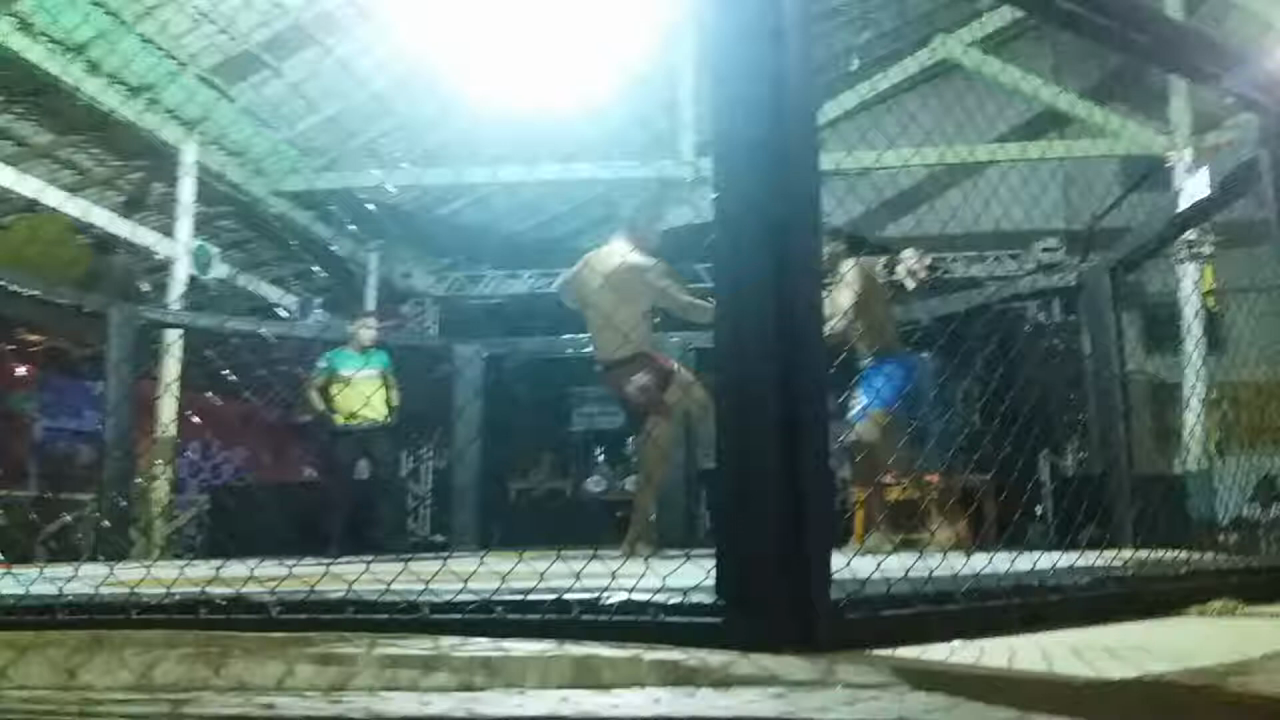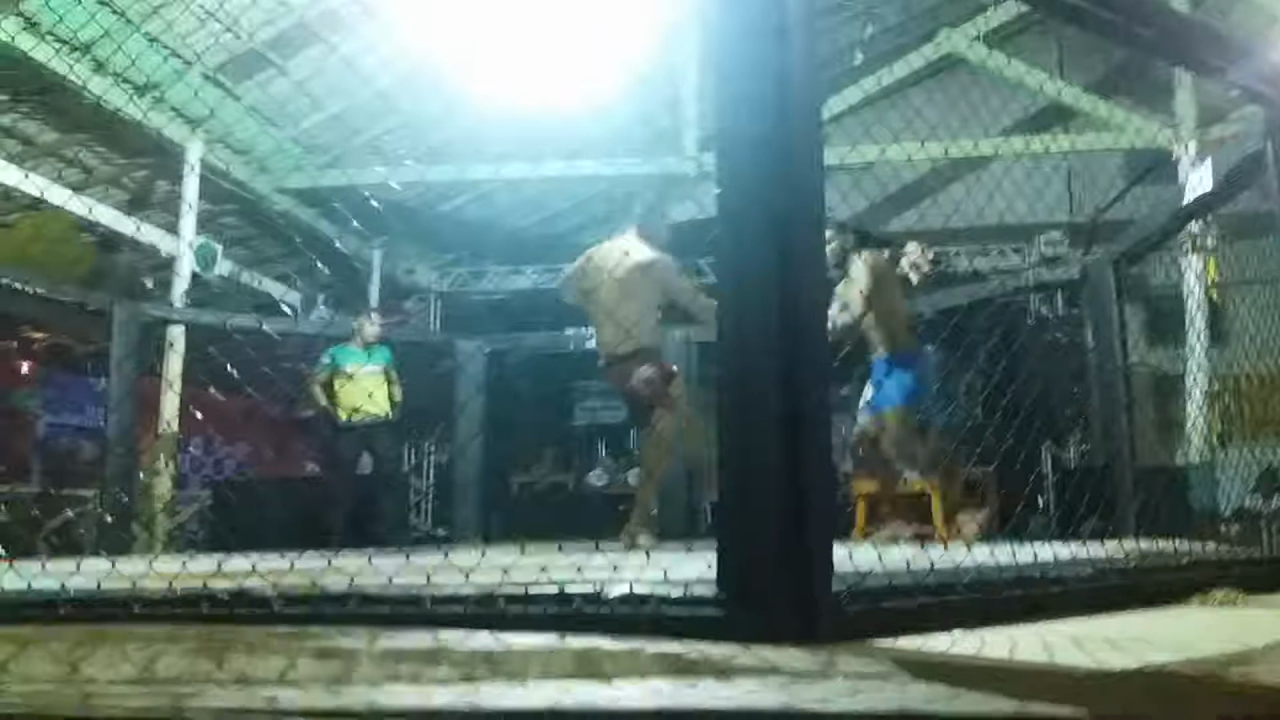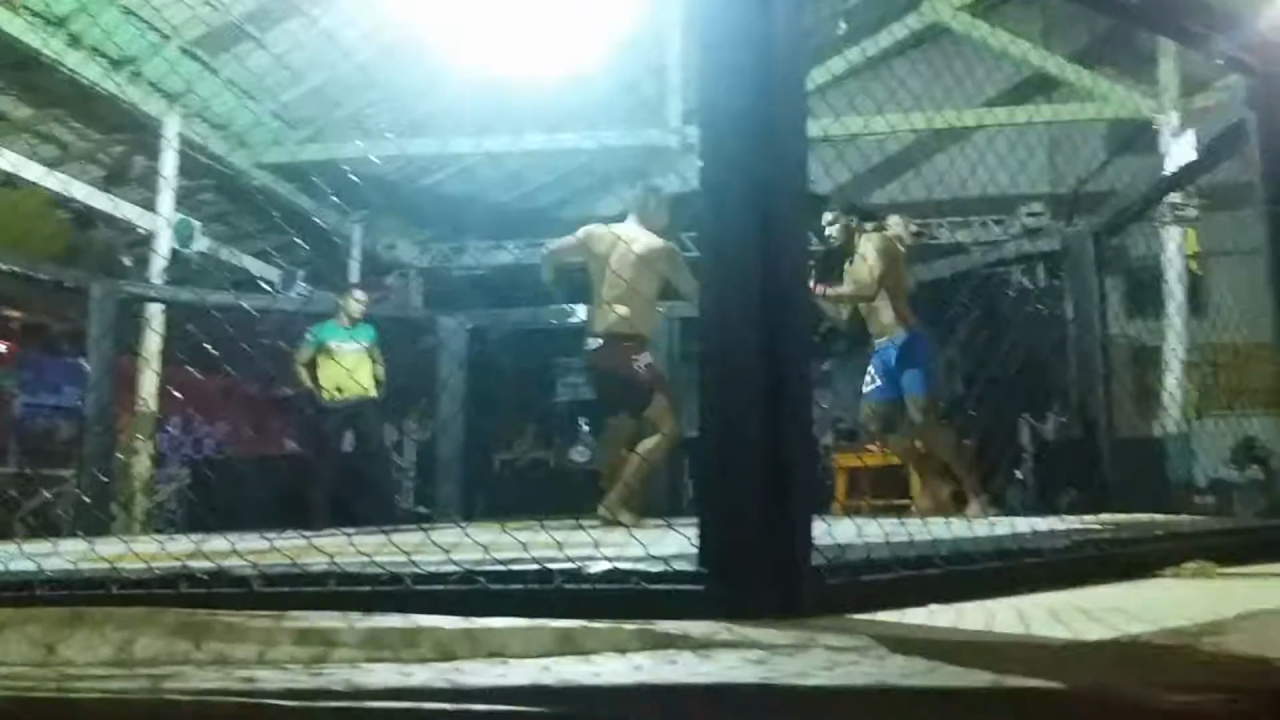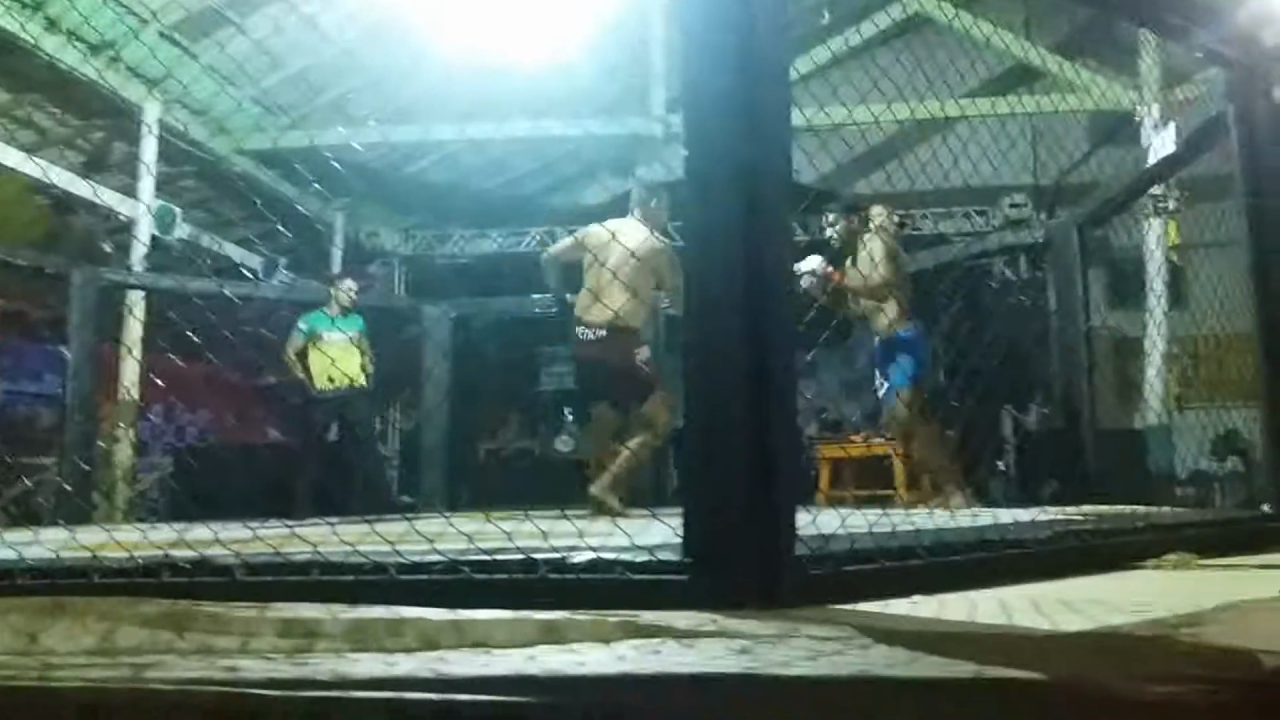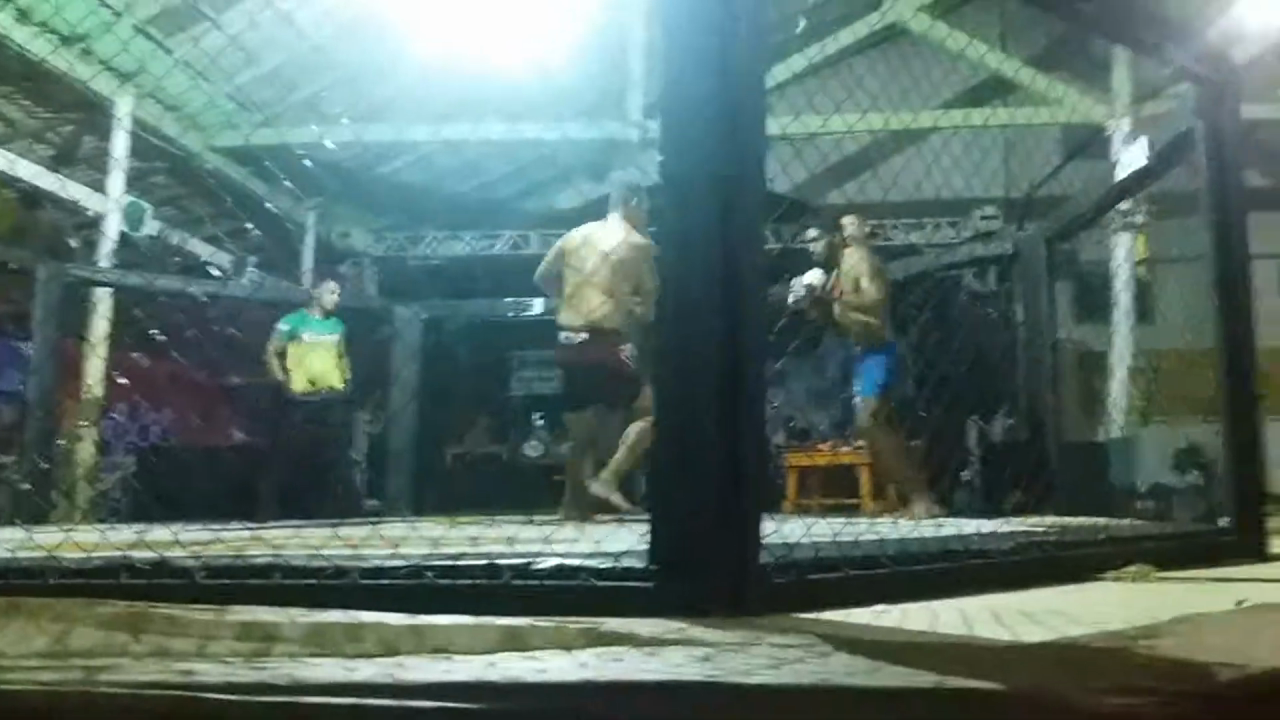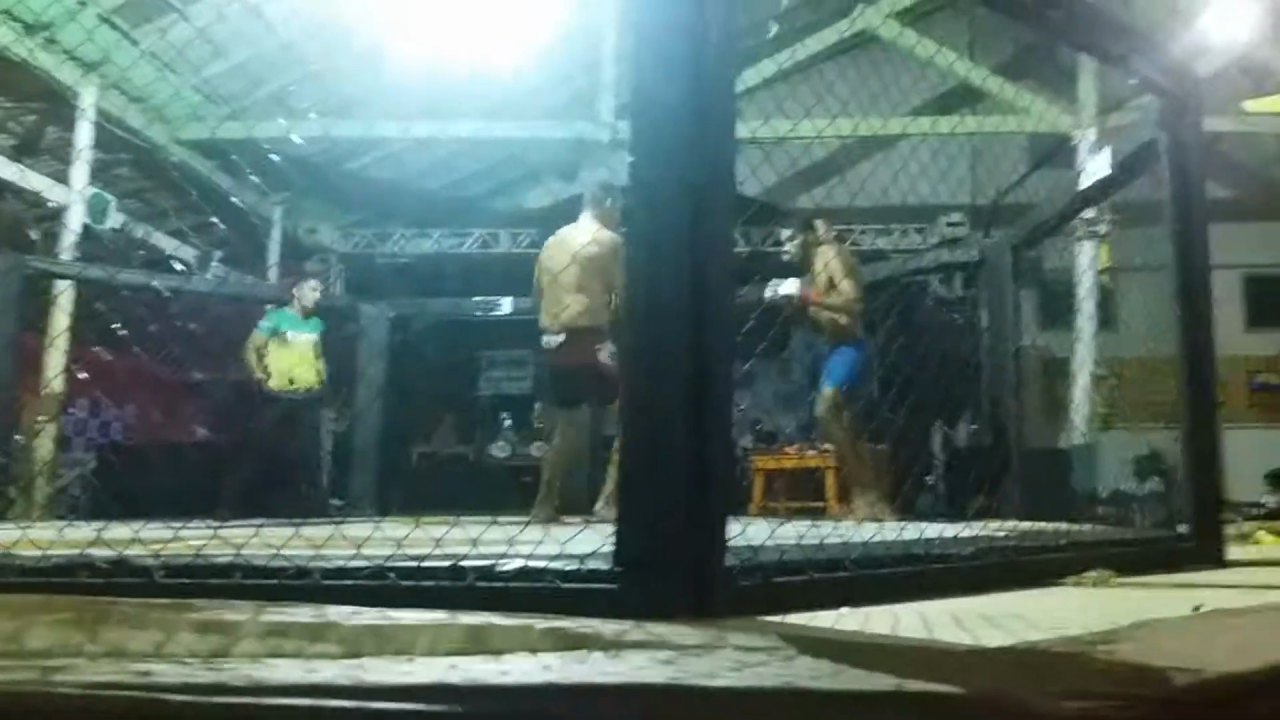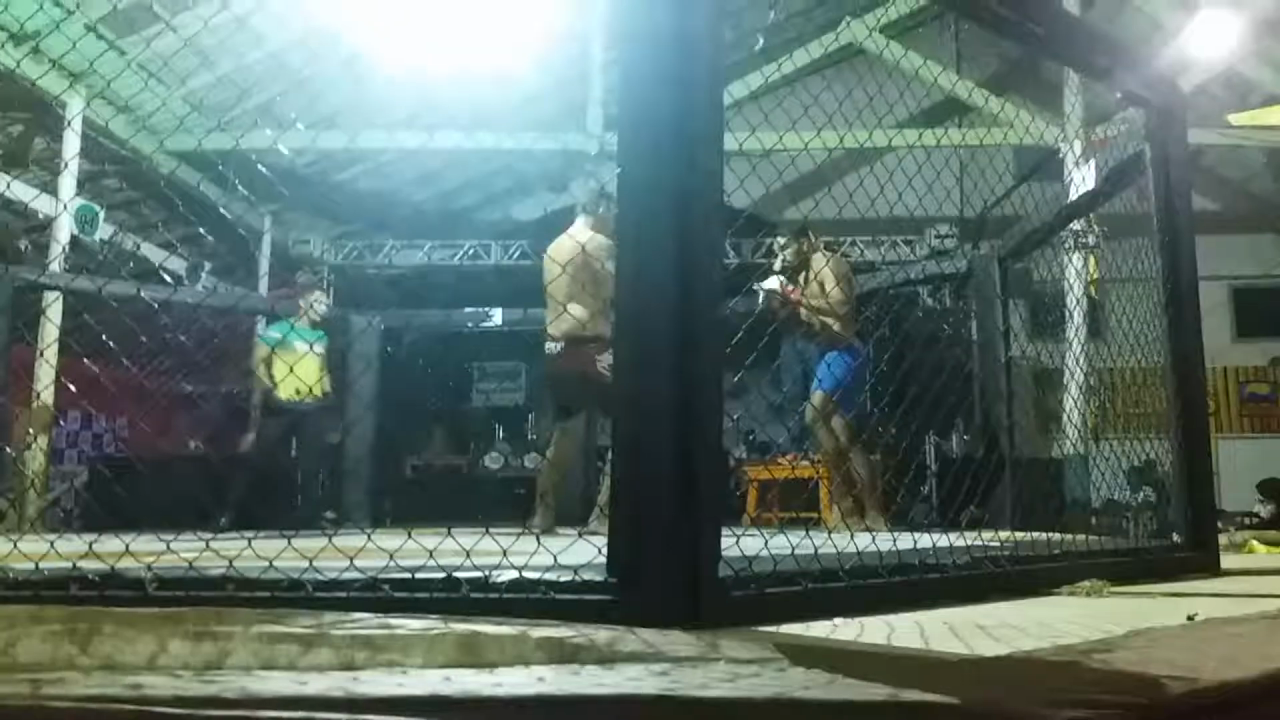
dt=0.1s
person 1, frame 1
left shoulder: (593, 258)
right shoulder: (639, 264)
left elbow: (566, 291)
right elbow: (684, 306)
right wrist: (720, 311)
left hip: (615, 362)
right hip: (633, 365)
left knee: (696, 396)
right knee: (661, 443)
right ankle: (639, 533)
person 1, frame 2
left shoulder: (597, 254)
right shoulder: (654, 261)
left elbow: (568, 288)
right elbow: (695, 303)
left wrist: (597, 307)
right wrist: (718, 314)
left hip: (618, 358)
right hip: (637, 359)
left knee: (685, 413)
right knee: (666, 436)
right ankle: (639, 524)
person 1, frame 3
left shoulder: (596, 234)
right shoulder: (663, 248)
left elbow: (550, 254)
right elbow: (692, 292)
left wrist: (549, 281)
left hip: (597, 346)
right hip: (626, 347)
left knee: (619, 428)
right knee: (667, 428)
left ankle: (611, 499)
right ankle: (617, 500)
person 1, frame 4
left shoulder: (594, 232)
right shoulder: (659, 246)
left elbow: (550, 259)
right elbow: (679, 300)
left wrist: (559, 294)
left hip: (586, 338)
right hip: (622, 342)
left knee: (602, 420)
right knee: (660, 422)
right ankle: (606, 485)
person 1, frame 5
left shoulder: (572, 238)
right shoulder: (638, 245)
left elbow: (542, 279)
right elbow: (651, 302)
right wrist: (642, 321)
left hip: (569, 341)
right hip: (606, 342)
left knee: (581, 428)
right knee: (651, 413)
left ankle: (572, 504)
right ankle: (608, 480)
person 1, frame 6
left shoulder: (553, 241)
right shoulder: (609, 241)
left elbow: (539, 288)
right elbow: (623, 295)
right wrist: (614, 312)
left hip: (553, 342)
right hip: (586, 341)
left knee: (568, 429)
left ankle: (545, 504)
right ankle: (608, 499)
person 1, frame 7
left shoulder: (557, 245)
right shoulder: (597, 244)
right elbow: (619, 292)
left hip: (558, 350)
right hip: (586, 348)
left knee: (564, 436)
left ankle: (543, 513)
right ankle: (602, 515)
person 2, frame 1
left shoulder: (854, 269)
right shoulder: (835, 288)
left elbow: (843, 322)
left hip: (893, 365)
right hip: (873, 369)
left knee: (871, 434)
right knee: (854, 443)
left ankle: (939, 516)
right ankle: (879, 529)
person 2, frame 2
left shoulder: (866, 262)
right shoulder: (847, 283)
left elbow: (857, 313)
right elbow: (840, 321)
left hip: (902, 362)
right hip: (884, 364)
left knee: (897, 433)
right knee: (864, 434)
person 2, frame 3
left shoulder: (873, 243)
right shoulder: (850, 266)
left elbow: (866, 289)
right elbow: (845, 316)
left wrist: (819, 290)
right wrist: (822, 299)
left hip: (907, 343)
right hip: (883, 348)
left knee: (923, 419)
right knee: (872, 417)
left ankle: (974, 494)
right ankle: (931, 482)
person 2, frame 4
left shoulder: (876, 242)
right shoulder: (852, 262)
left elbow: (882, 285)
right elbow: (857, 309)
left wrist: (832, 275)
right wrist: (824, 288)
left hip: (903, 338)
right hip: (884, 342)
left knee: (906, 415)
right knee: (895, 421)
left ankle: (956, 488)
right ankle: (946, 485)
person 2, frame 5
left shoulder: (856, 259)
right shoulder: (836, 274)
left elbow: (876, 302)
left wrist: (833, 292)
left hip: (879, 351)
right hip: (864, 353)
left knee: (868, 421)
right knee: (873, 425)
left ankle: (921, 497)
right ankle: (914, 496)
person 2, frame 6
left shoulder: (832, 255)
right shoulder: (811, 268)
left elbow: (854, 302)
left wrist: (808, 296)
right wrist: (788, 299)
left hip: (850, 346)
right hip: (837, 347)
left knee: (825, 410)
right knee: (844, 425)
left ankle: (866, 492)
right ankle: (869, 496)
person 2, frame 7
left shoulder: (828, 263)
right shoulder: (803, 277)
left elbow: (839, 308)
right elbow: (806, 329)
left wrist: (793, 293)
right wrist: (782, 306)
left hip: (844, 353)
right hip: (834, 355)
left knee: (815, 414)
right knee: (844, 437)
left ankle: (842, 497)
right ankle: (873, 512)
person 3, frame 1
left shoulder: (381, 358)
right shoulder: (332, 359)
left elbow: (392, 386)
right elbow: (313, 389)
left wrist: (393, 411)
right wrist: (326, 413)
left hip: (378, 429)
right hip: (345, 431)
left knee: (388, 482)
right knee: (341, 486)
left ankle: (389, 539)
right ankle: (337, 542)
person 3, frame 2
left shoulder: (384, 353)
right shoulder: (335, 354)
left elbow: (394, 381)
right elbow: (316, 384)
left wrist: (396, 406)
right wrist: (329, 409)
left hip: (381, 424)
right hip: (349, 427)
left knee: (391, 476)
right knee: (344, 481)
left ankle: (393, 533)
right ankle: (341, 535)
person 3, frame 3
left shoulder: (368, 332)
right shoulder: (319, 332)
left elbow: (378, 361)
right elbow: (299, 363)
left wrist: (380, 385)
right wrist: (313, 389)
left hip: (366, 403)
right hip: (333, 406)
left knee: (376, 455)
right knee: (327, 460)
left ankle: (381, 512)
right ankle: (321, 515)
person 3, frame 4
left shoulder: (358, 321)
right shoulder: (311, 321)
left elbow: (366, 352)
right elbow: (290, 352)
left wrist: (369, 375)
right wrist: (305, 380)
left hip: (356, 393)
right hip: (323, 396)
left knee: (365, 446)
right knee: (314, 450)
left ankle: (376, 501)
right ankle: (306, 503)
person 3, frame 5
left shoulder: (338, 325)
right shoulder: (292, 322)
right elbow: (271, 353)
left wrist: (347, 380)
right wrist: (284, 382)
left hip: (334, 398)
right hip: (302, 399)
left knee: (337, 453)
right knee: (287, 452)
left ankle: (346, 505)
right ankle: (270, 506)
person 3, frame 6
left shoulder: (316, 324)
right shoulder: (274, 319)
right elbow: (251, 350)
left wrist: (322, 380)
right wrist: (262, 379)
left hip: (308, 397)
right hip: (277, 396)
left knee: (309, 452)
right knee: (261, 448)
left ankle: (314, 504)
right ankle: (231, 503)
person 3, frame 7
left shoulder: (321, 337)
right shoulder: (280, 330)
right elbow: (258, 362)
left wrist: (328, 394)
right wrist: (269, 392)
left hip: (312, 409)
right hip: (282, 407)
left knee: (311, 463)
right knee: (265, 459)
left ankle: (310, 514)
right ankle: (233, 510)
